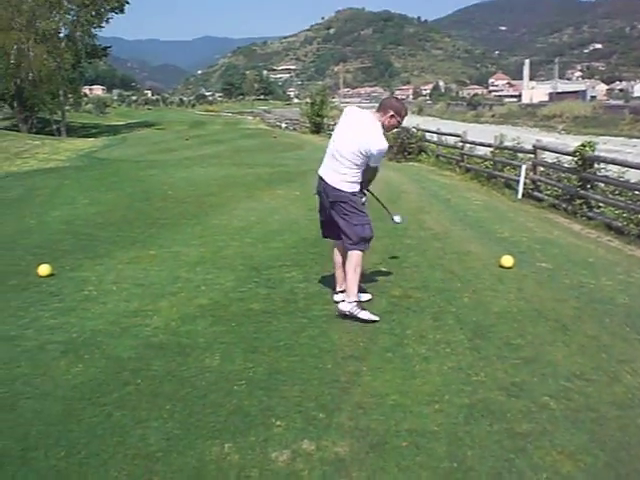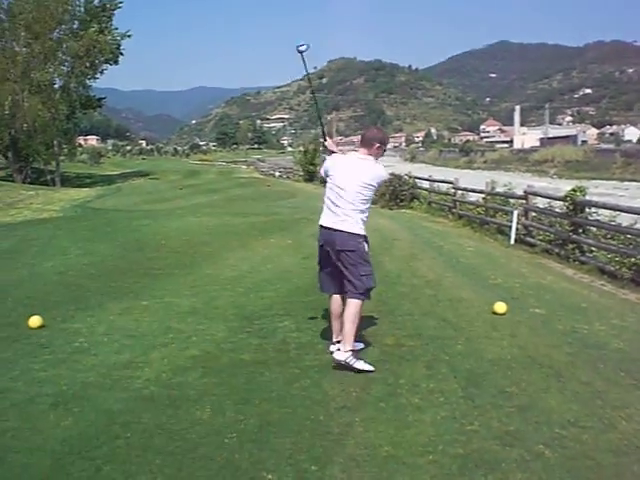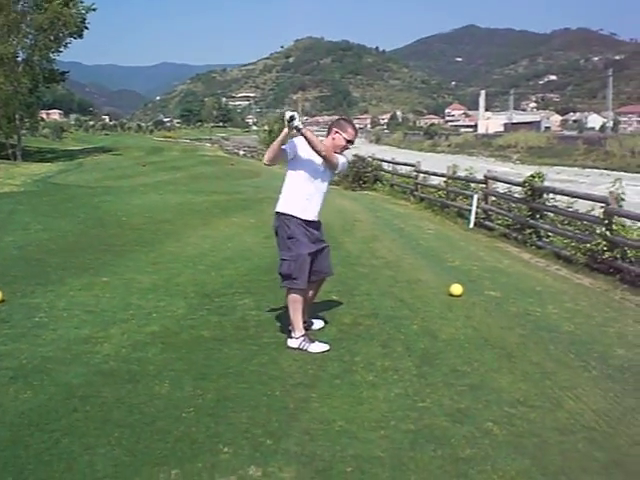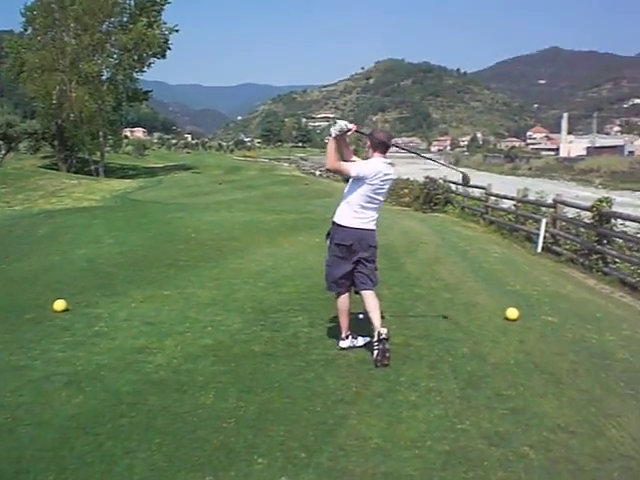
dt=1s
person 1, frame 1
left shoulder: (352, 113)
right shoulder: (378, 144)
right elbow: (368, 176)
right wrist: (364, 190)
left hip: (326, 183)
right hip: (345, 192)
left knee: (342, 239)
right knee: (357, 242)
left ankle: (342, 290)
right ankle: (350, 301)
person 1, frame 2
left shoulder: (335, 162)
right shoulder: (379, 173)
left elbow: (324, 171)
left hip: (327, 232)
right hip: (352, 237)
left knee: (336, 290)
right knee: (358, 291)
left ankle: (338, 340)
right ankle: (344, 351)
person 1, frame 3
left shoulder: (339, 161)
right shoulder: (298, 144)
left elbow: (324, 153)
right elbow: (268, 160)
left wrist: (302, 129)
right wrist: (287, 132)
left hip: (312, 222)
right hip: (290, 219)
left knee: (319, 273)
right knee: (297, 278)
left ankle: (302, 319)
right ankle: (297, 335)
person 1, frame 4
left shoulder: (370, 168)
right shoulder: (388, 169)
left elbow: (331, 165)
right elbow: (350, 159)
left wrist: (335, 135)
right wrist: (342, 137)
left hip: (344, 231)
right hip: (367, 234)
left knee: (342, 287)
right knee: (366, 287)
left ankle: (345, 336)
right ankle: (379, 331)
